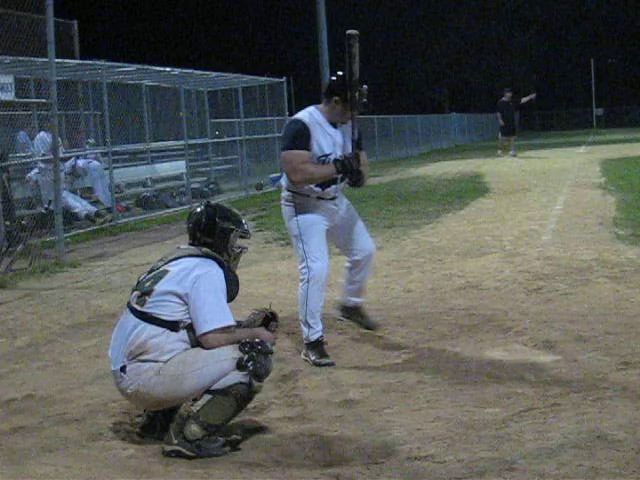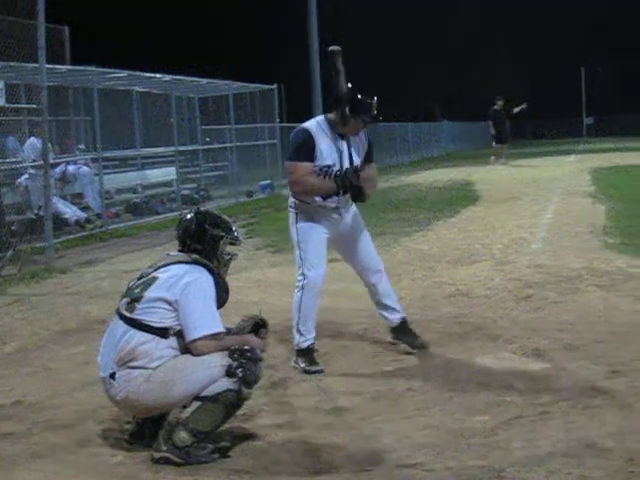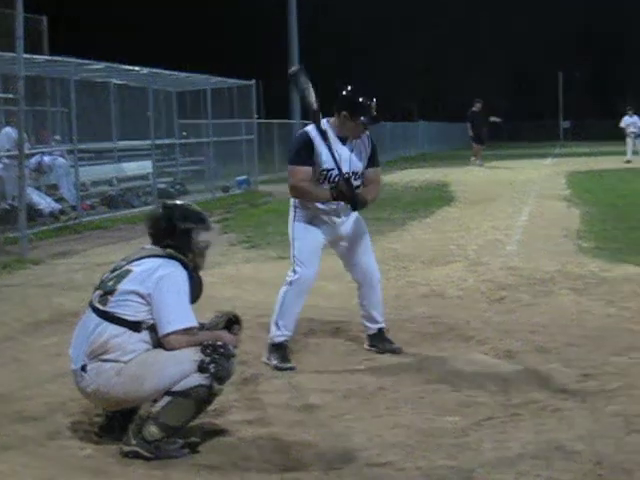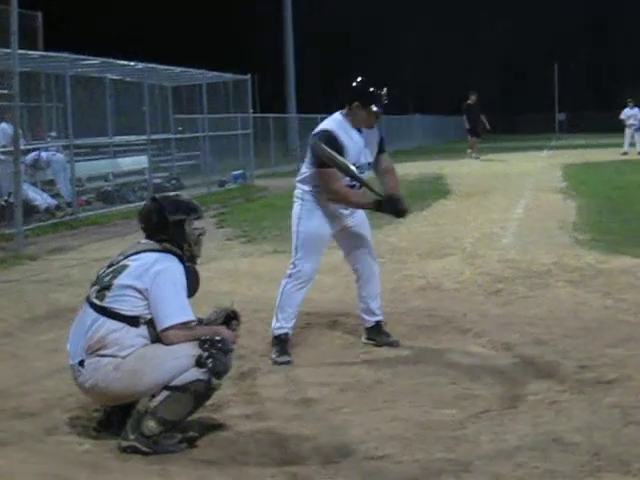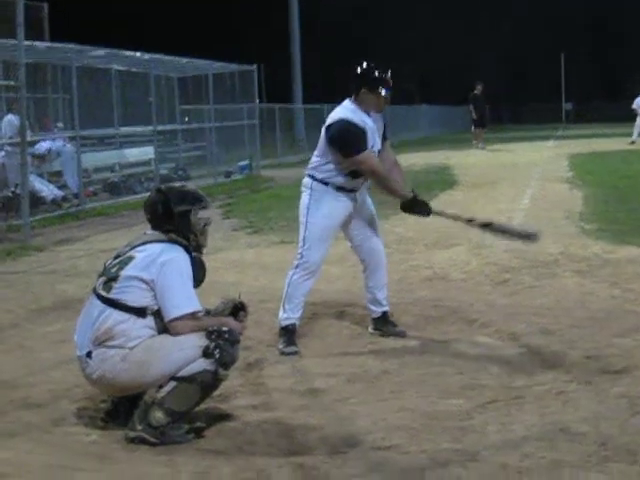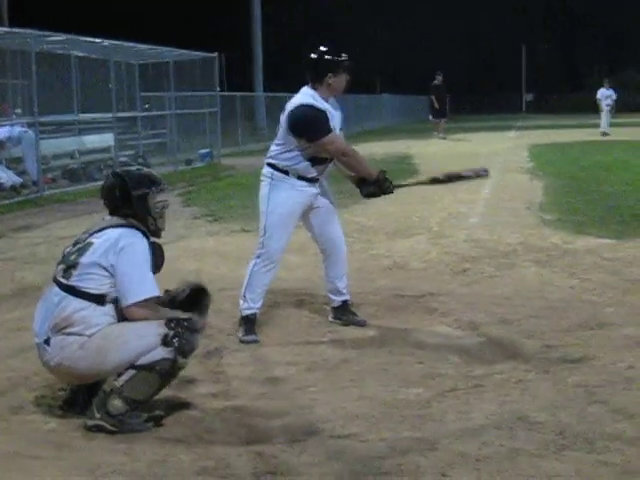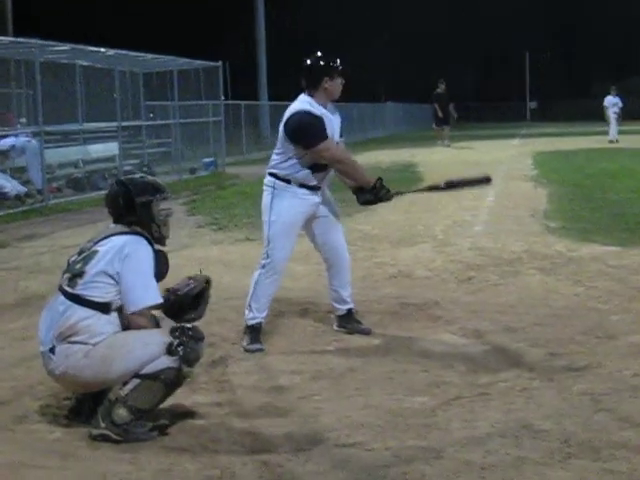
dt=0.2s
person 1, frame 1
left shoulder: (348, 126)
right shoulder: (302, 126)
left elbow: (362, 170)
right elbow: (297, 173)
left wrist: (358, 173)
right wrist: (337, 169)
left hip: (335, 202)
right hip: (303, 206)
left knee: (363, 250)
right knee: (316, 271)
left ankle: (351, 304)
right ankle: (313, 340)
person 1, frame 2
left shoulder: (362, 139)
right shoulder: (307, 135)
left elbow: (371, 181)
right elbow: (298, 183)
left wrist: (360, 188)
right wrist: (338, 184)
left hip: (346, 213)
right hip: (310, 215)
left knee: (373, 268)
right knee: (312, 279)
left ankle: (399, 326)
right ankle: (304, 348)
person 1, frame 3
left shoulder: (366, 142)
right shoulder: (309, 138)
left elbow: (373, 183)
right elbow: (297, 188)
left wrist: (362, 197)
right wrist: (340, 195)
left hip: (348, 216)
right hip: (310, 216)
left knee: (369, 273)
right knee: (302, 277)
left ankle: (376, 333)
right ankle: (278, 344)
person 1, frame 4
left shoulder: (372, 132)
right shoulder: (329, 135)
left elbow: (386, 170)
right elbow: (334, 190)
left wrist: (394, 198)
right wrist: (376, 204)
left hip: (351, 207)
right hip: (315, 205)
left knee: (368, 265)
right knee: (303, 269)
left ankle: (373, 326)
right ankle: (280, 336)
person 1, frame 5
left shoulder: (371, 118)
right shoulder: (345, 124)
left elbow: (387, 160)
right elbow: (376, 171)
left wrist: (405, 196)
right wrist: (410, 198)
left hip: (356, 195)
right hip: (324, 195)
left knee: (375, 255)
right knee: (309, 261)
left ankle: (380, 316)
right ankle: (287, 327)
person 1, frame 6
left shoulder: (329, 104)
right shoulder: (306, 110)
left elbow: (340, 150)
right elbow: (342, 152)
left wrist: (359, 180)
right wrist: (376, 177)
left hip: (315, 184)
right hip: (284, 185)
left knee: (335, 245)
right knee: (270, 251)
left ankle: (340, 305)
right ankle: (248, 316)
person 1, frame 7
left shoulder: (330, 112)
right shoulder: (303, 116)
left elbow: (341, 156)
right elbow: (337, 160)
left wrist: (358, 187)
right wrist: (373, 184)
left hip: (318, 192)
right hip: (287, 194)
left knee: (338, 254)
right knee: (274, 260)
left ankle: (345, 314)
right ankle: (253, 325)
person 2, frame 1
left shoulder: (178, 260)
right shoulder: (205, 268)
right elbow: (213, 338)
left wrist: (247, 325)
right wrist: (255, 334)
right hip: (147, 377)
left knee: (223, 346)
right knee: (255, 356)
left ankle: (163, 417)
right ankle: (189, 435)
person 2, frame 2
left shoulder: (167, 267)
right shoulder: (195, 275)
right elbow: (202, 345)
left wrist: (235, 334)
right wrist: (245, 341)
left hip: (118, 380)
right hip: (137, 383)
left knee: (214, 353)
right knee: (245, 362)
left ankle: (152, 424)
right ankle: (177, 442)
person 2, frame 3
left shoulder: (142, 260)
right shoulder: (169, 269)
right elbow: (175, 340)
left wrist: (208, 328)
right wrist: (218, 337)
right hip: (107, 376)
left knee: (190, 344)
right knee: (217, 358)
left ankle: (122, 417)
right ankle: (147, 437)
person 2, frame 4
left shoulder: (138, 255)
right shoulder: (165, 263)
right elbow: (173, 334)
left wrist: (207, 324)
right wrist: (216, 332)
left hip: (87, 366)
right hip: (105, 371)
left knee: (188, 339)
right knee: (215, 353)
left ankle: (120, 413)
right ankle: (145, 431)
person 2, frame 5
left shoulder: (144, 246)
right shoulder: (171, 254)
right elbow: (181, 325)
left wrist: (213, 315)
right wrist: (224, 324)
left hip: (95, 358)
right hip: (113, 362)
left knee: (197, 331)
right knee: (223, 344)
left ankle: (128, 404)
right ankle: (152, 422)
person 2, frame 6
left shoulder: (104, 232)
right shoulder: (130, 239)
right elbow: (138, 311)
right wrist: (181, 317)
left hip: (54, 345)
right hip: (72, 350)
left knee: (150, 323)
right knee: (182, 333)
left ankle: (88, 391)
right ankle: (111, 410)
person 2, frame 7
left shoulder: (108, 240)
right shoulder: (134, 246)
right elbow: (139, 320)
left wrist: (167, 295)
right wrist: (166, 329)
left hip: (57, 354)
right hip: (76, 358)
left knee: (152, 328)
right knee: (187, 341)
left ankle: (92, 400)
right ankle: (115, 419)
